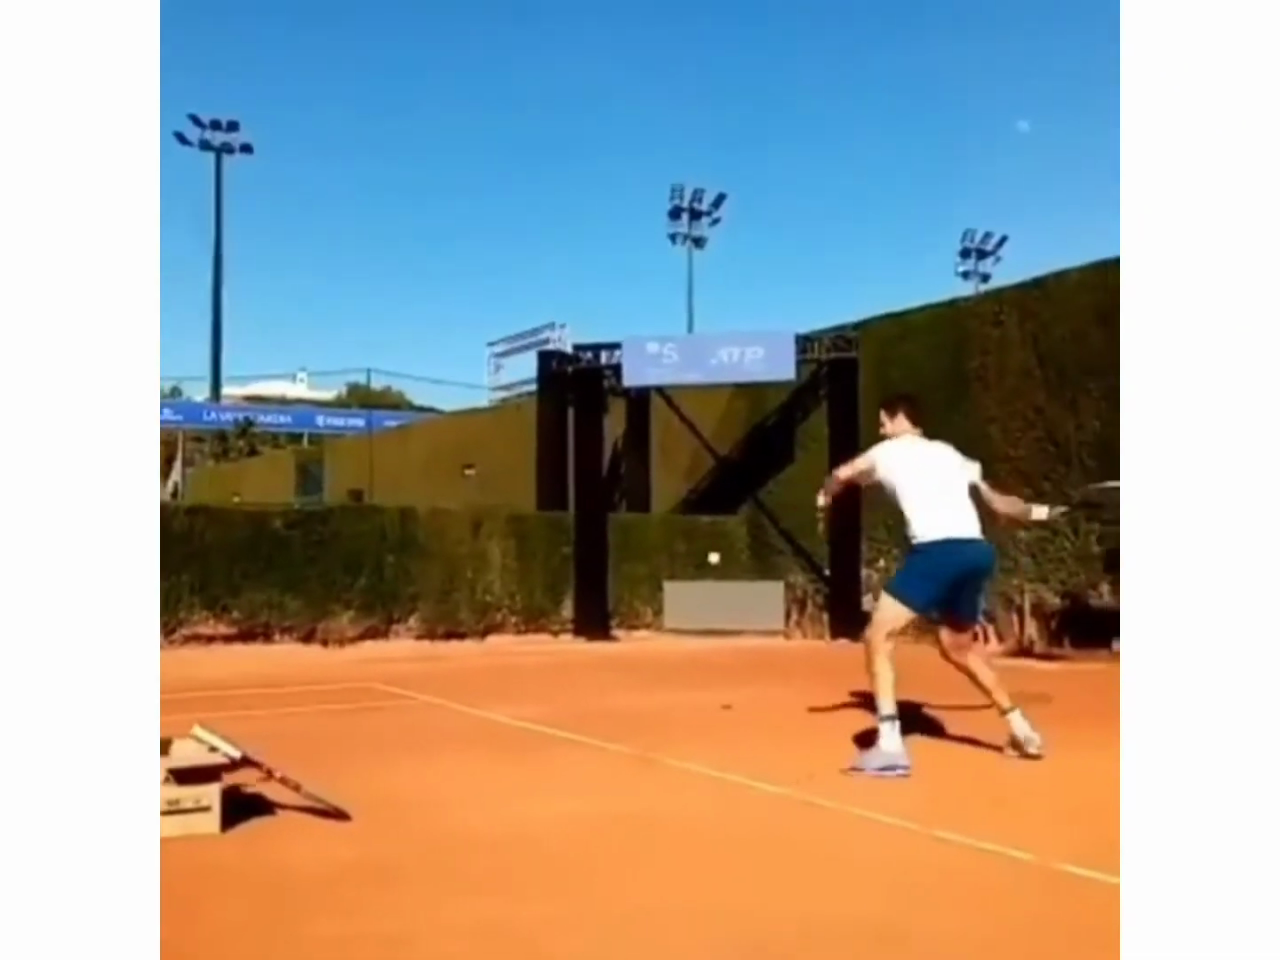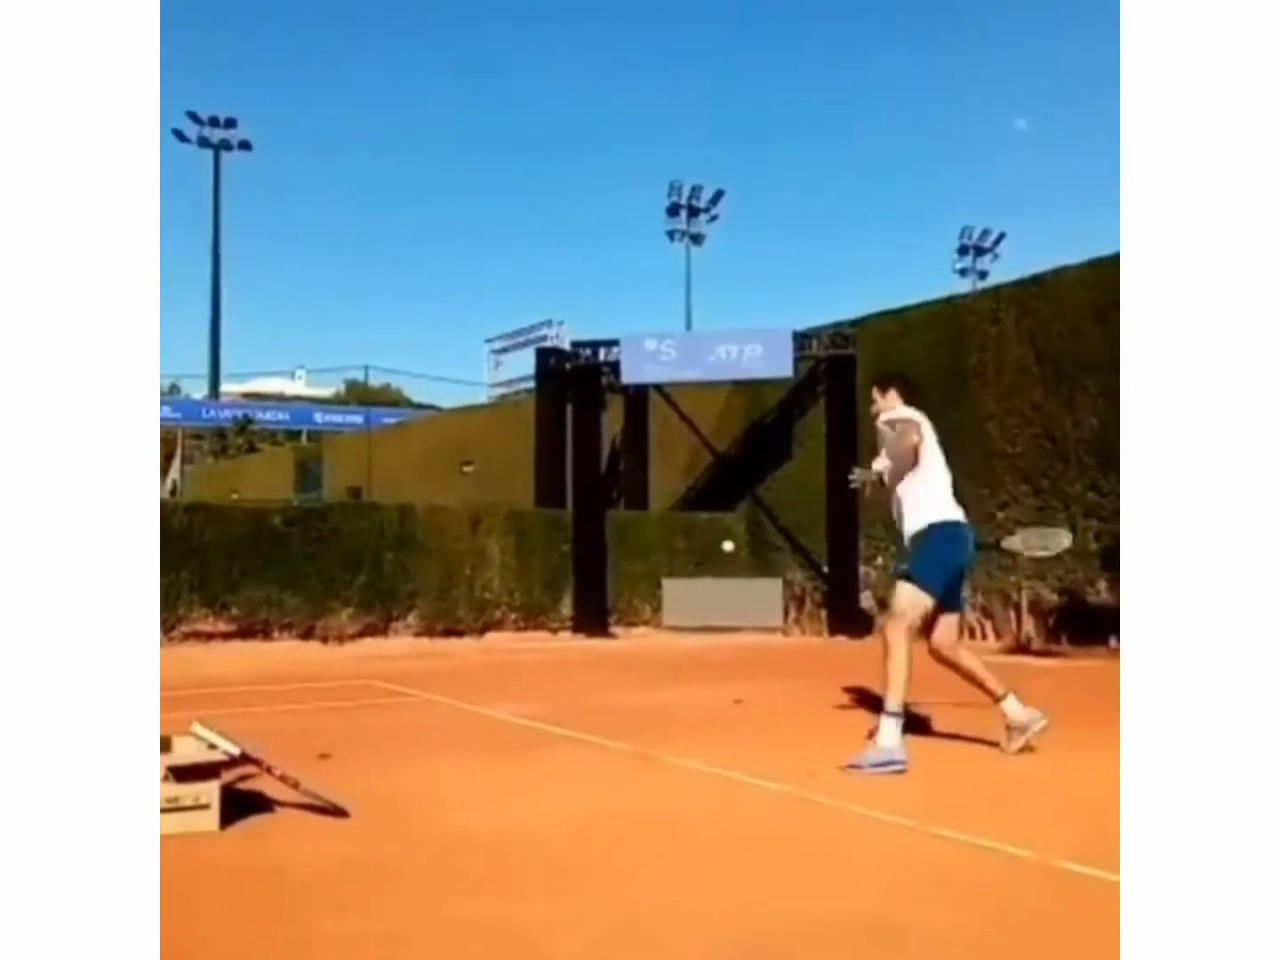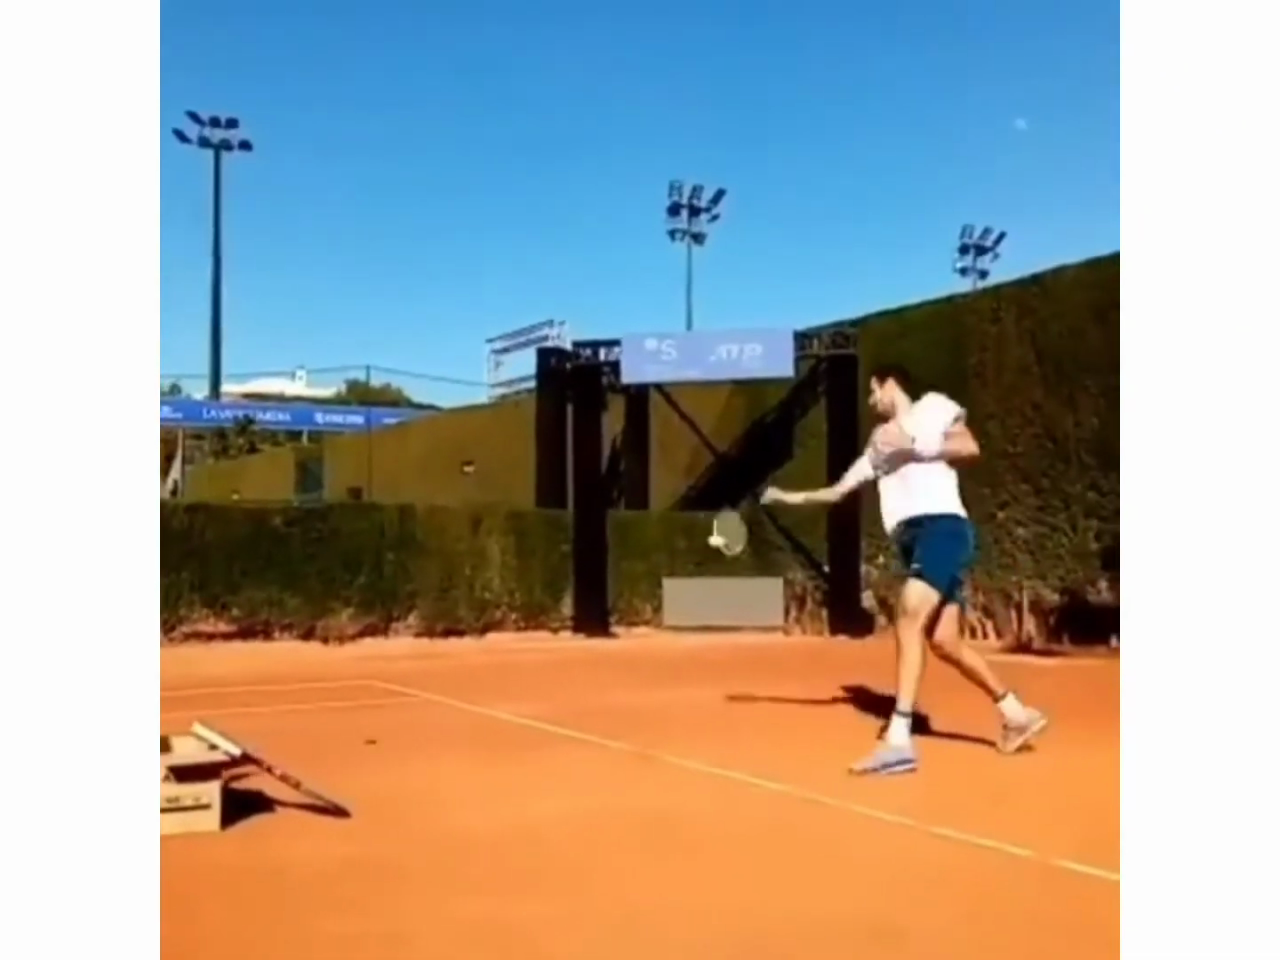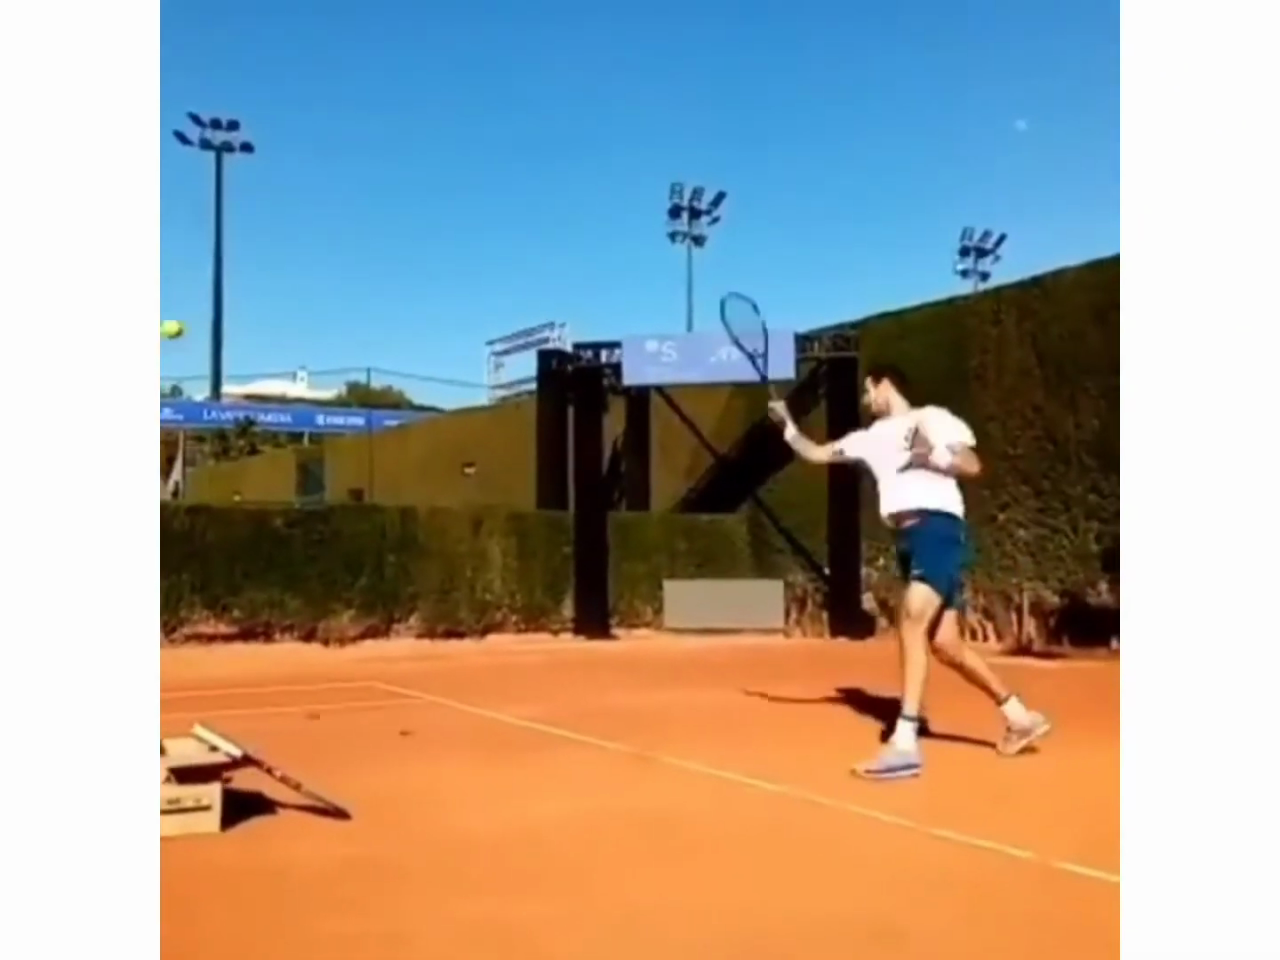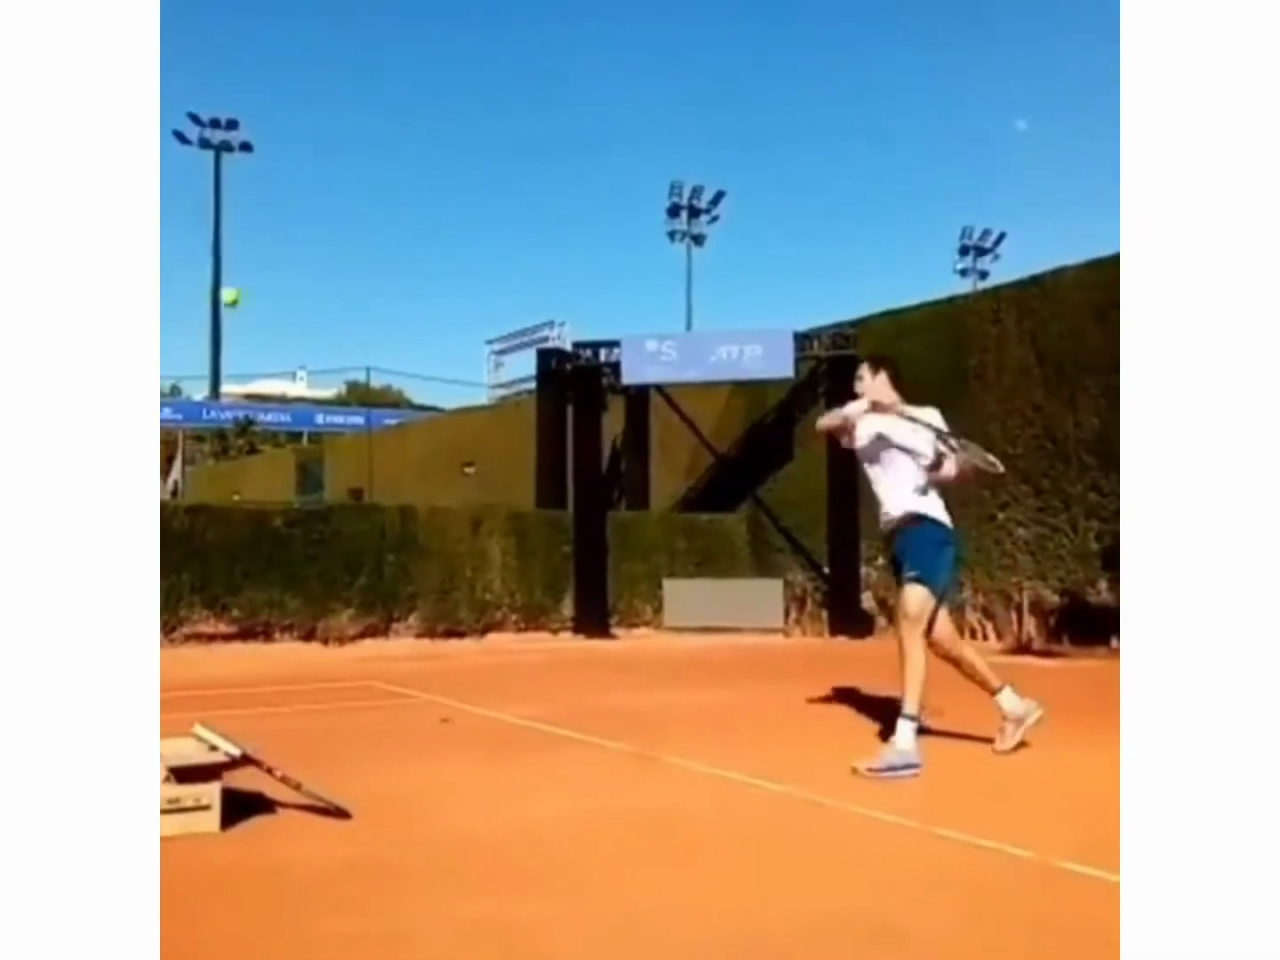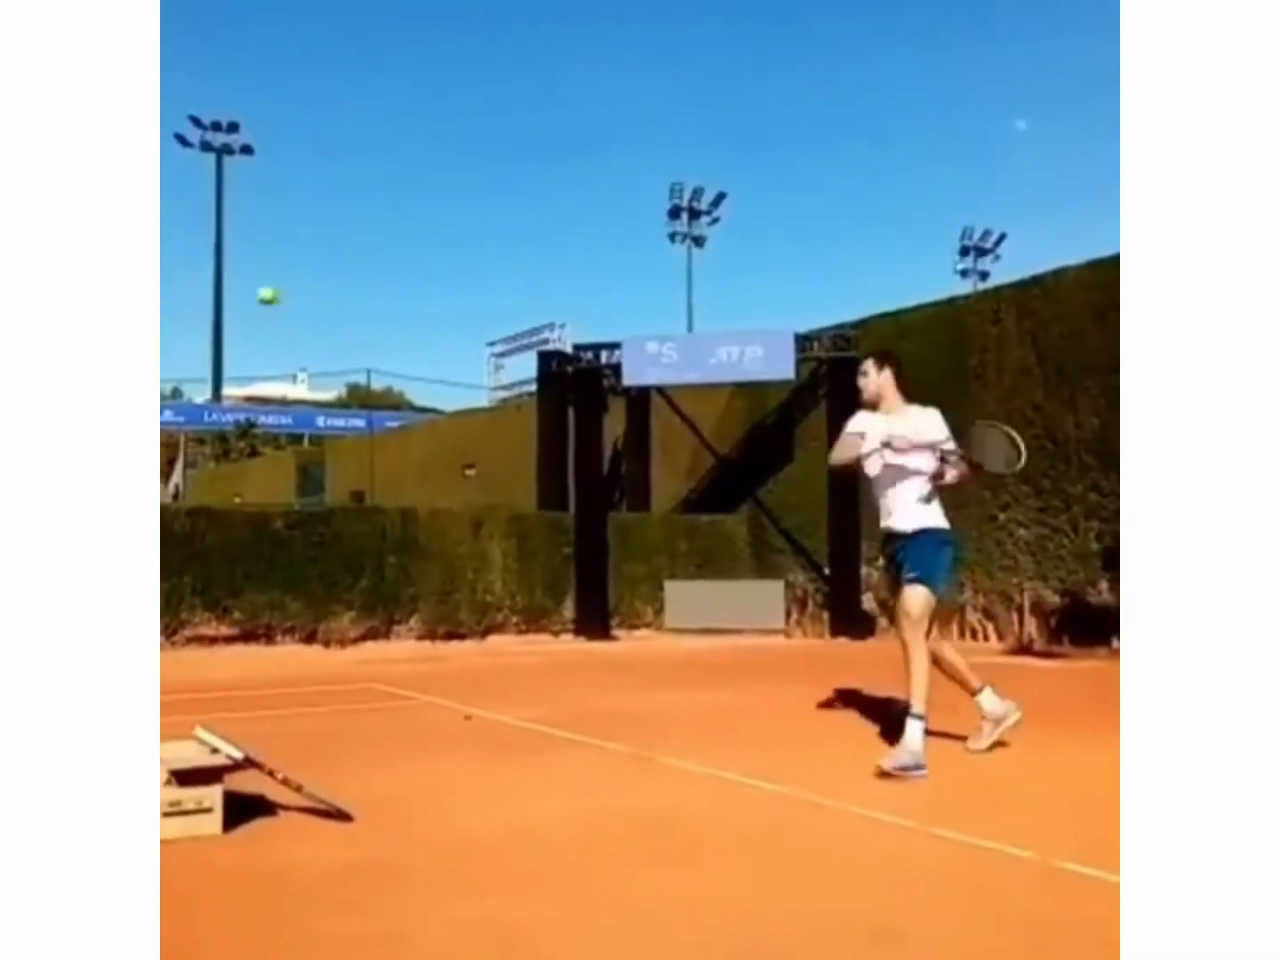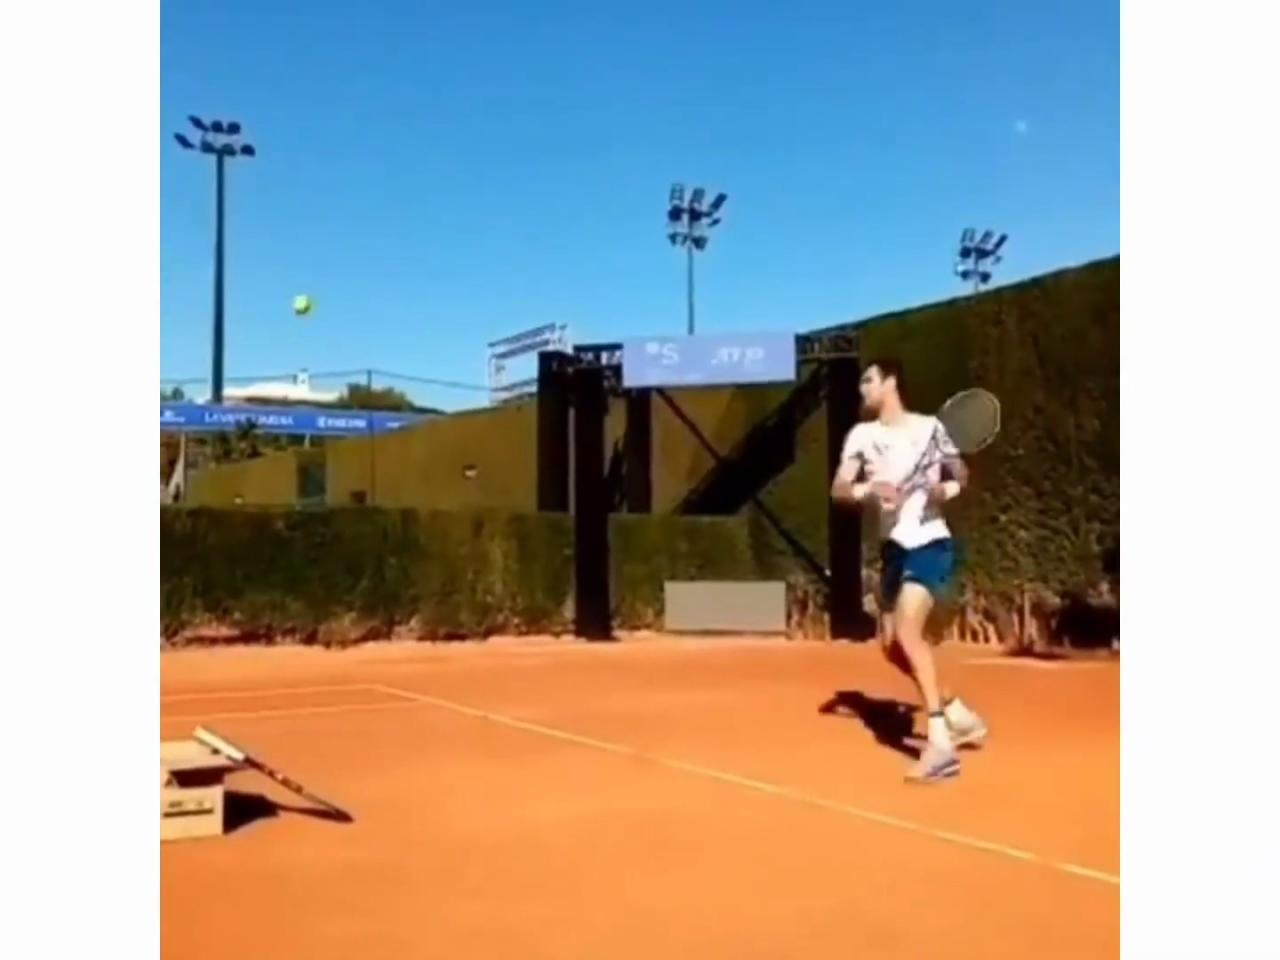
dt=0.2s
person 1, frame 1
left shoulder: (892, 450)
right shoulder: (950, 454)
left elbow: (844, 474)
right elbow: (996, 501)
left wrist: (824, 495)
right wrist: (1036, 512)
left hip: (936, 550)
right hip: (976, 551)
left knee: (878, 638)
right knee: (956, 650)
left ankle: (889, 747)
right ankle: (1022, 732)
person 1, frame 2
left shoulder: (902, 418)
right shoulder: (908, 428)
left elbow: (910, 441)
left wrist: (881, 469)
left hip: (939, 536)
right hip: (944, 537)
left knee: (896, 628)
right knee: (944, 646)
left ankle: (888, 742)
right ankle: (1018, 714)
person 1, frame 3
left shoulder: (932, 407)
right shoulder: (879, 442)
left elbow: (970, 447)
right elbow: (840, 490)
left wrist: (918, 448)
right wrist: (793, 497)
left hip: (943, 527)
right hip: (913, 537)
left knee: (909, 623)
right knee: (945, 641)
left ankle: (899, 742)
right ankle: (1016, 713)
person 1, frame 4
left shoulder: (934, 418)
right shoulder: (871, 437)
left elbow: (972, 467)
right elbow: (818, 454)
left wrist: (935, 456)
right wrist: (786, 424)
left hip: (939, 529)
right hip: (911, 541)
left knee: (911, 626)
right knee: (947, 644)
left ankle: (905, 745)
right ankle: (1021, 717)
person 1, frame 5
left shoulder: (926, 417)
right shoulder: (863, 422)
left elbow: (962, 468)
right elbow: (825, 426)
left wrist: (945, 468)
right wrist: (855, 409)
left hip: (926, 531)
right hip: (898, 538)
left knee: (909, 626)
right knee: (941, 638)
left ankle: (904, 744)
right ankle: (1015, 706)
person 1, frame 6
left shoulder: (928, 418)
right shoulder: (865, 423)
left elbow: (960, 467)
right elbow: (836, 457)
left wrist: (946, 475)
right wrist: (884, 441)
left hip: (928, 535)
right hip: (894, 539)
left knee: (911, 628)
right knee: (922, 638)
left ankle: (913, 743)
right ankle: (994, 707)
person 1, frame 7
left shoulder: (928, 427)
right shoulder: (862, 435)
left elbow: (961, 472)
right elbow: (839, 489)
left wrist: (947, 490)
right wrist: (868, 491)
left hip: (929, 543)
right hip: (894, 547)
left knee: (907, 631)
right knee: (893, 645)
left ankle: (940, 743)
right ankle: (961, 718)
